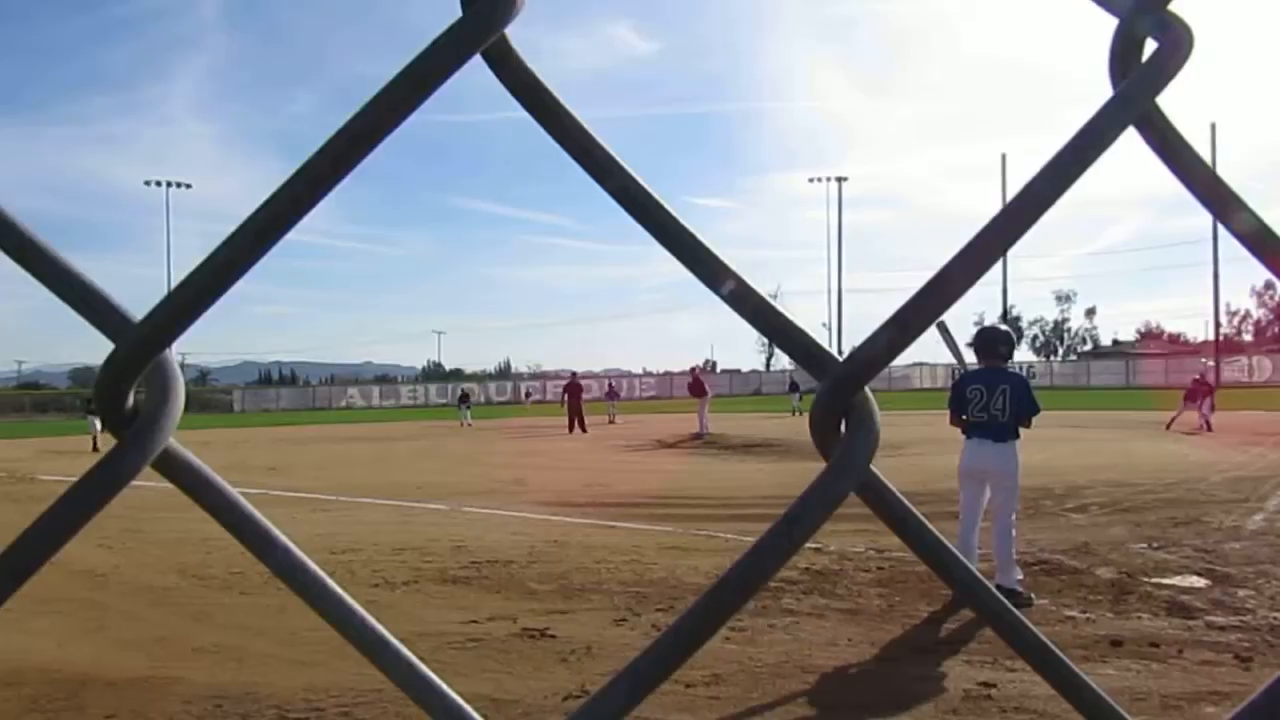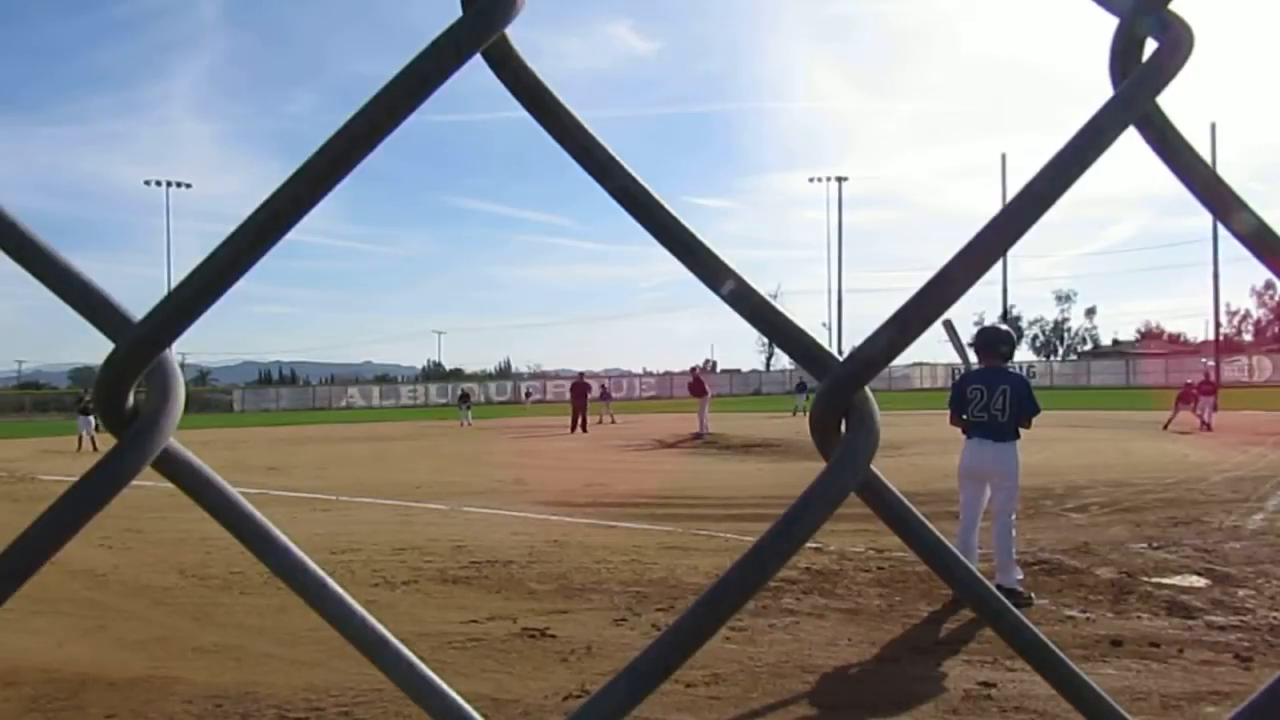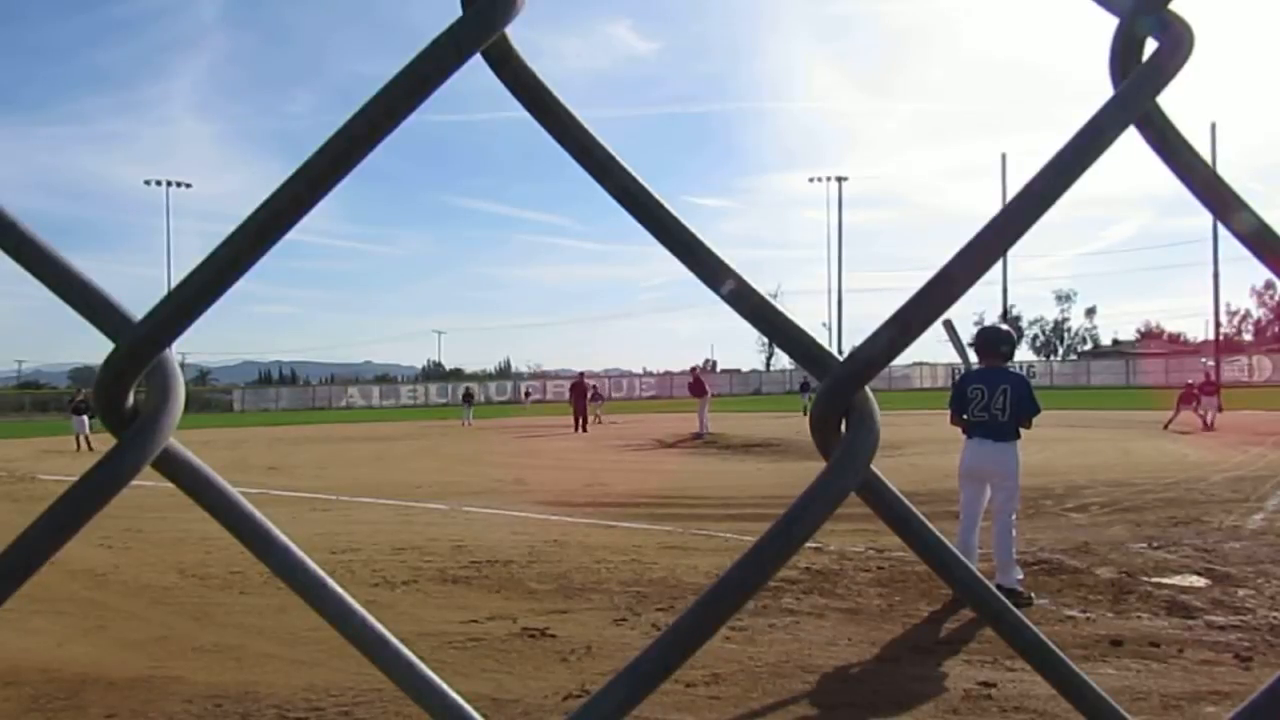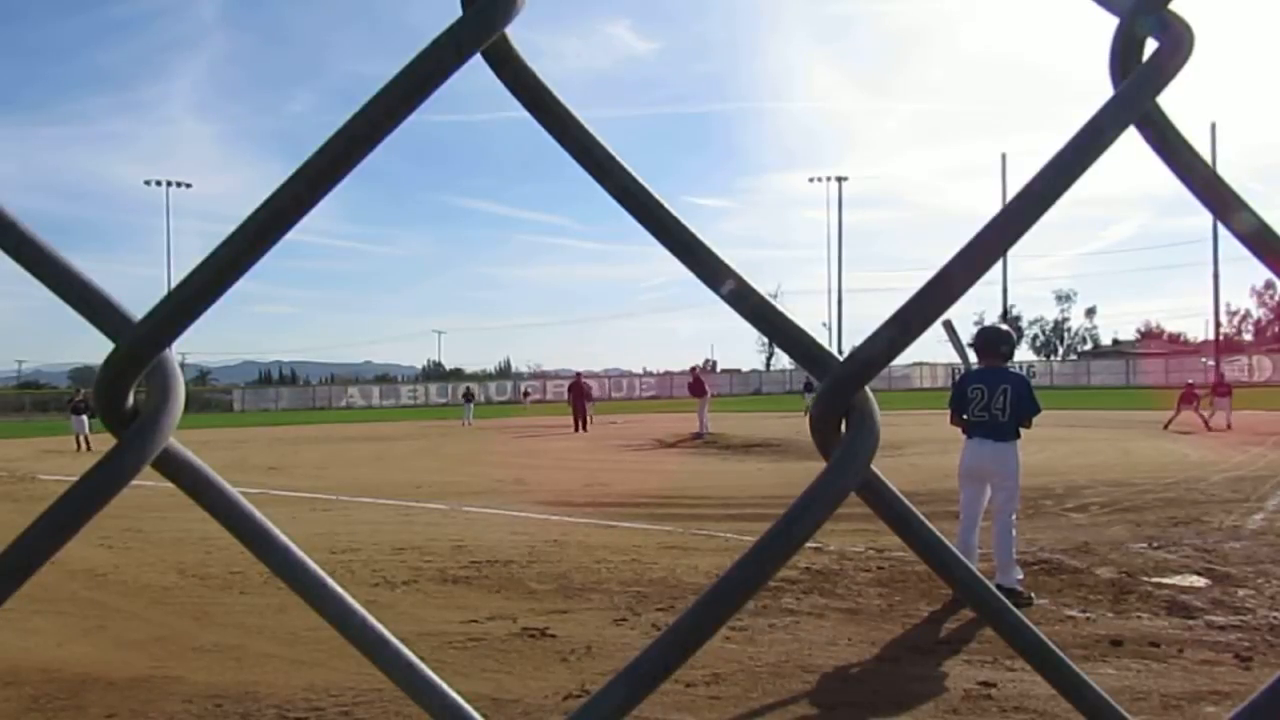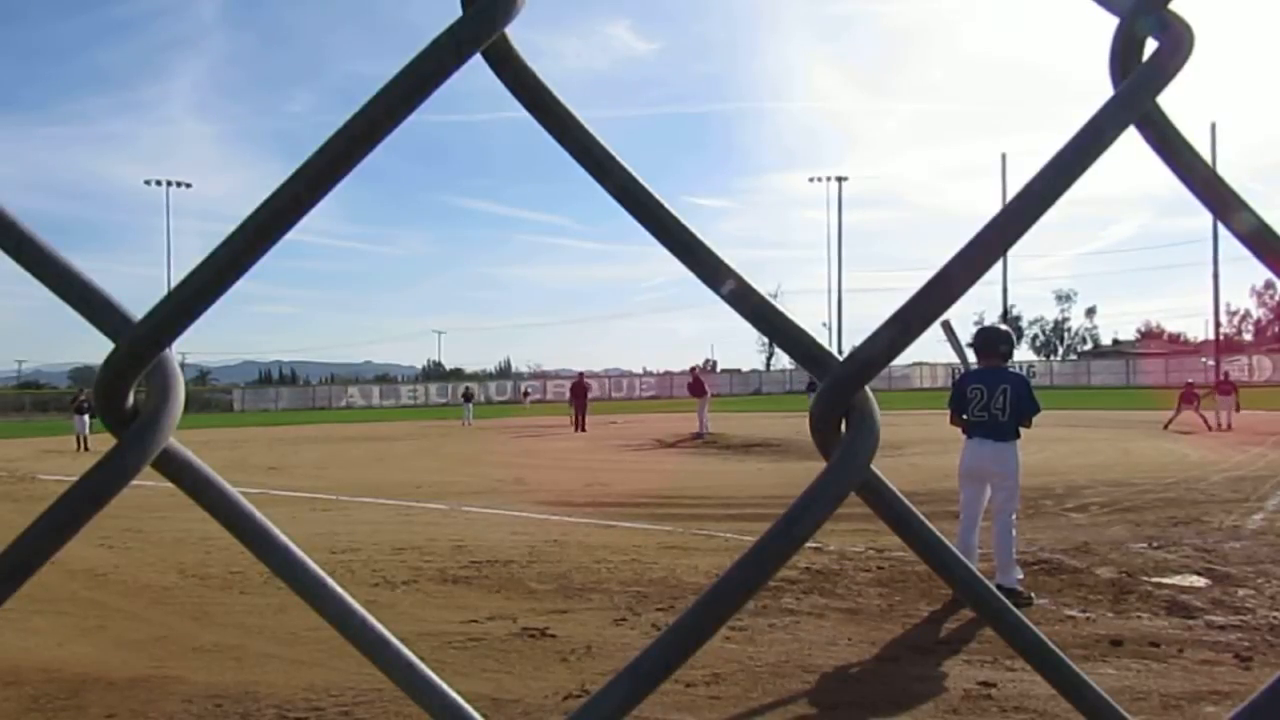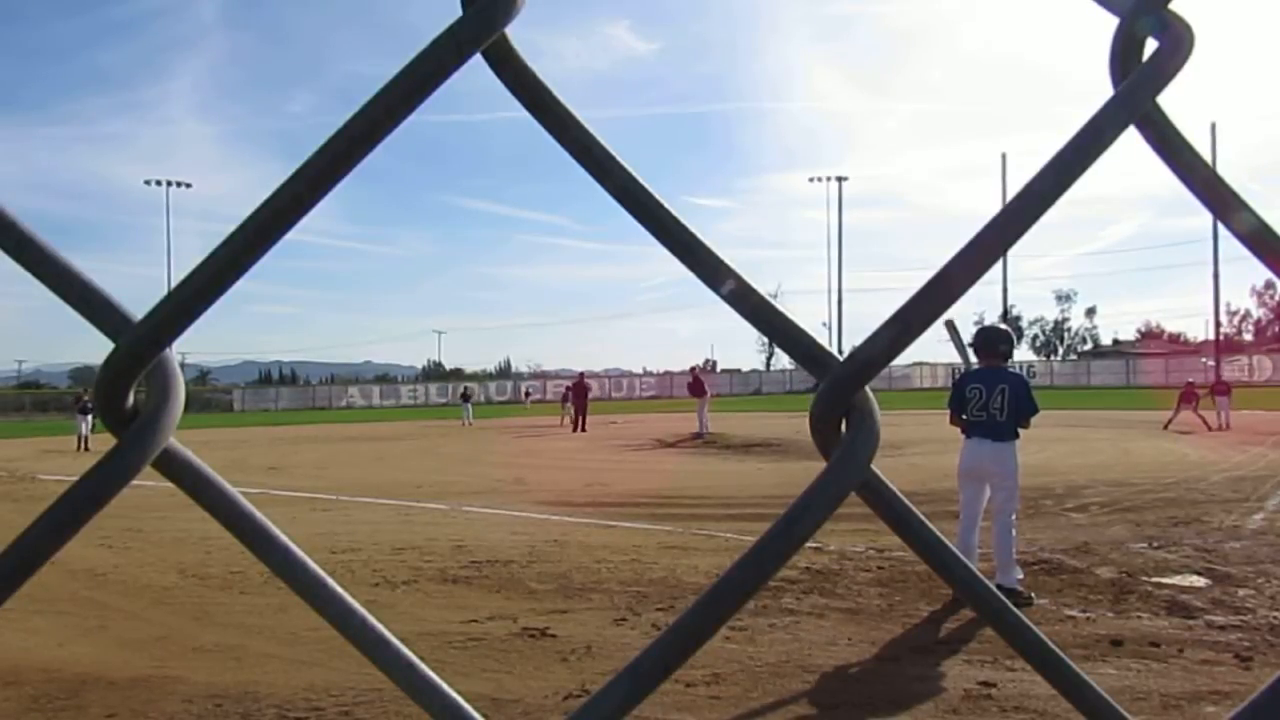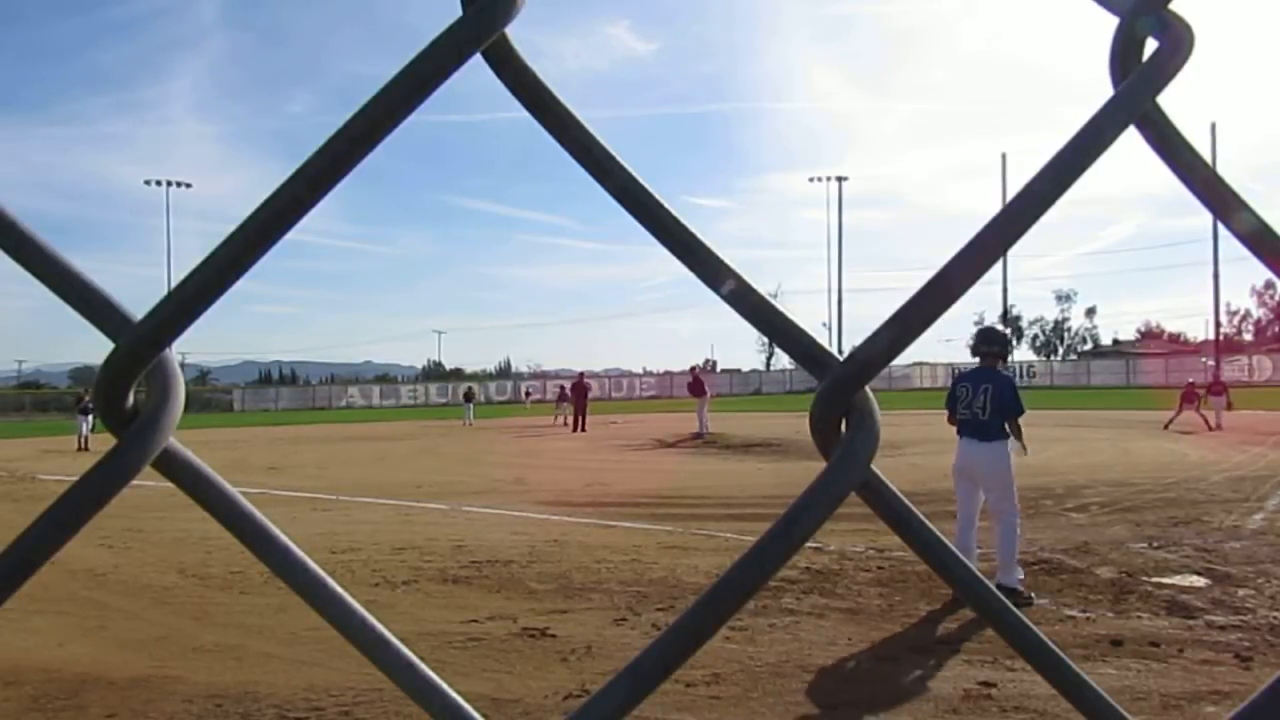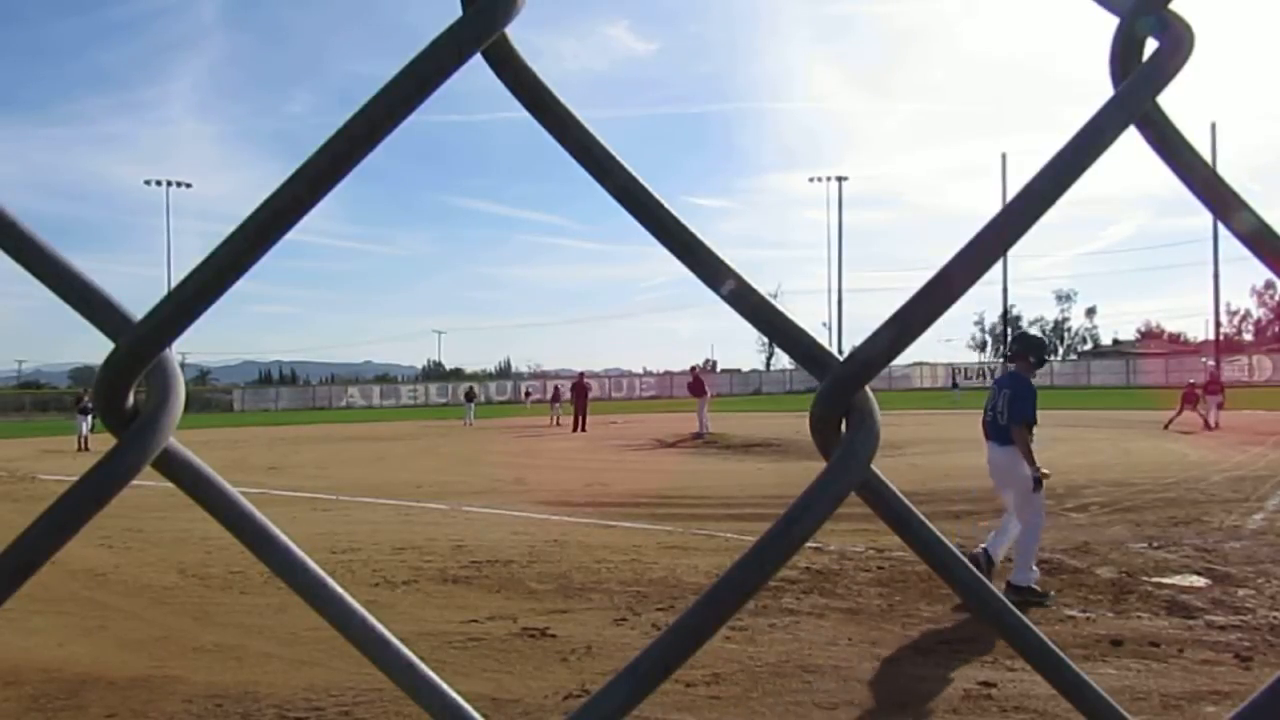
dt=0.5s
person 1, frame 1
left shoulder: (965, 380)
right shoulder: (1017, 382)
left elbow: (954, 420)
right elbow: (1026, 422)
left hip: (972, 452)
right hip: (1003, 453)
left knee: (968, 518)
right knee: (1004, 519)
right ankle: (1006, 583)
person 1, frame 2
left shoulder: (966, 380)
right shoulder: (1017, 382)
left elbow: (954, 419)
right elbow: (1026, 423)
left hip: (972, 452)
right hip: (1003, 453)
left knee: (968, 517)
right knee: (1004, 519)
right ankle: (1006, 583)
person 1, frame 3
left shoulder: (967, 379)
right shoulder: (1017, 382)
left elbow: (955, 419)
right elbow: (1027, 423)
left hip: (973, 451)
right hip: (1004, 452)
left knee: (969, 517)
right knee: (1004, 519)
right ankle: (1006, 582)
person 1, frame 4
left shoulder: (966, 379)
right shoulder: (1017, 381)
left elbow: (955, 419)
right elbow: (1027, 422)
left hip: (973, 451)
right hip: (1003, 452)
left knee: (968, 517)
right knee: (1004, 519)
right ankle: (1006, 583)
person 1, frame 5
left shoulder: (966, 380)
right shoulder: (1017, 381)
left elbow: (955, 419)
right elbow: (1027, 422)
left hip: (973, 451)
right hip: (1004, 452)
left knee: (968, 517)
right knee: (1004, 518)
right ankle: (1006, 582)
person 1, frame 6
left shoulder: (965, 380)
right shoulder: (1016, 381)
left elbow: (955, 420)
right elbow: (1025, 423)
left hip: (972, 451)
right hip: (1002, 452)
left knee: (968, 517)
right knee: (1004, 519)
right ankle: (1007, 584)
person 1, frame 7
left shoulder: (961, 380)
right shoulder: (1003, 381)
left elbow: (951, 419)
right elbow: (1012, 424)
right wrist: (1021, 442)
left hip: (965, 451)
right hip: (993, 452)
left knee: (965, 518)
right knee: (1007, 519)
right ankle: (1007, 583)
person 1, frame 8
left shoulder: (999, 382)
right shoulder: (1025, 387)
left elbow: (986, 421)
right elbow: (1019, 432)
right wrist: (1035, 468)
left hip: (994, 453)
right hip: (1014, 456)
left knee: (1016, 516)
right knee: (1032, 520)
left ankle: (985, 556)
right ankle: (1020, 583)
